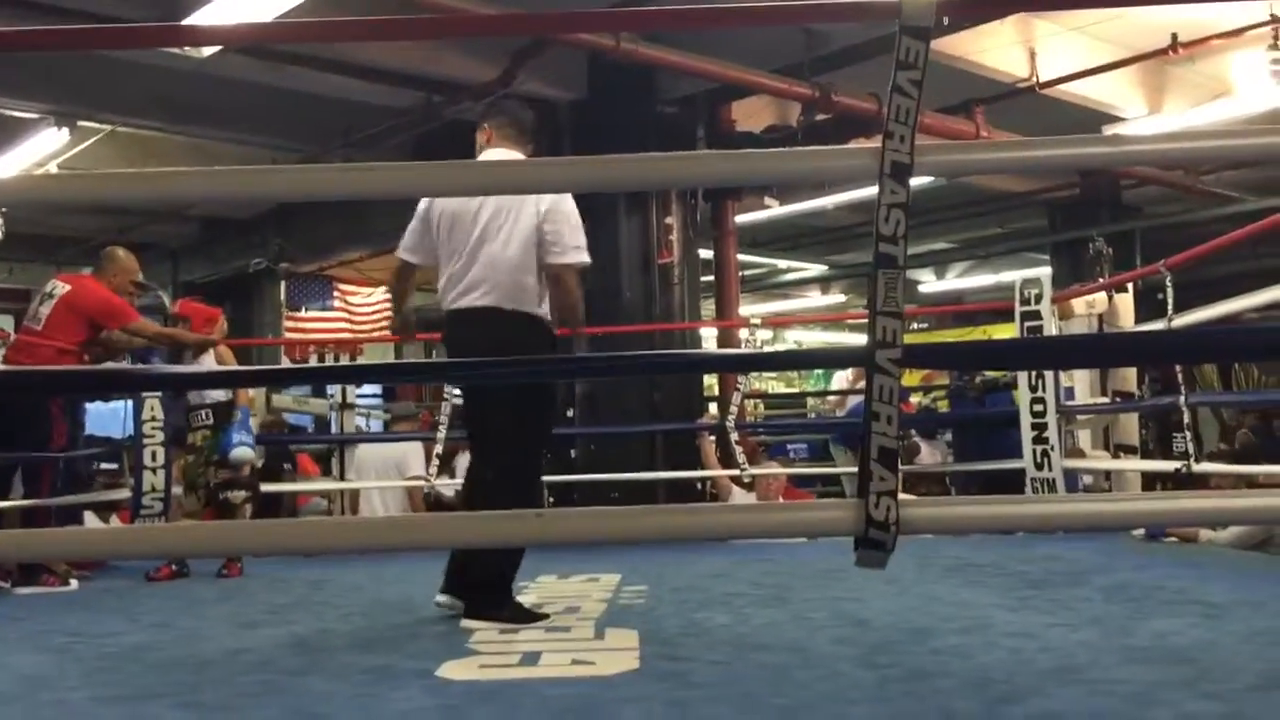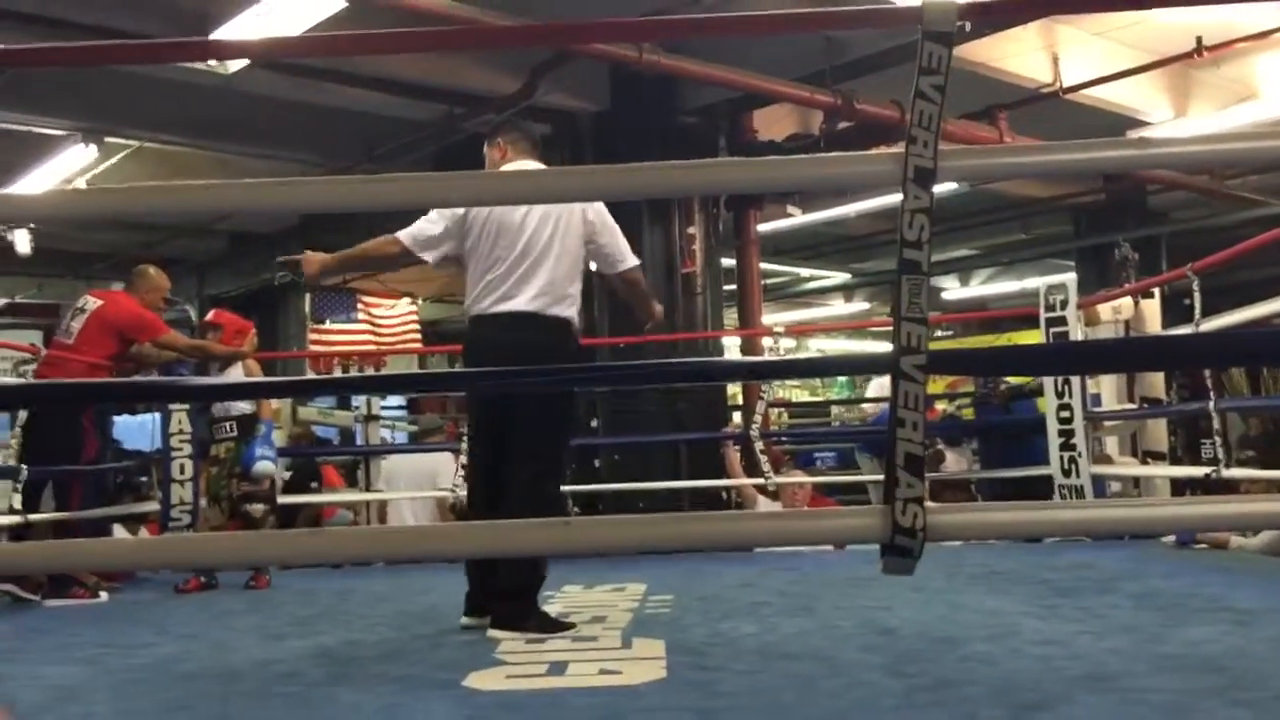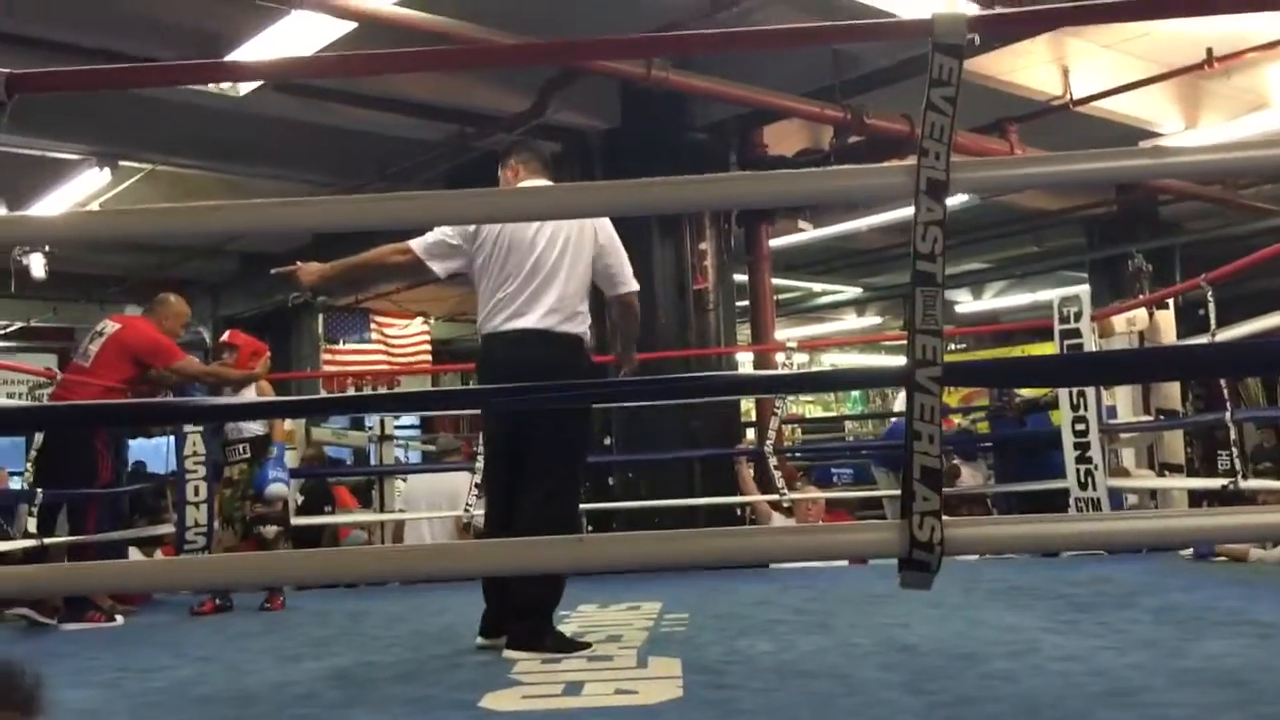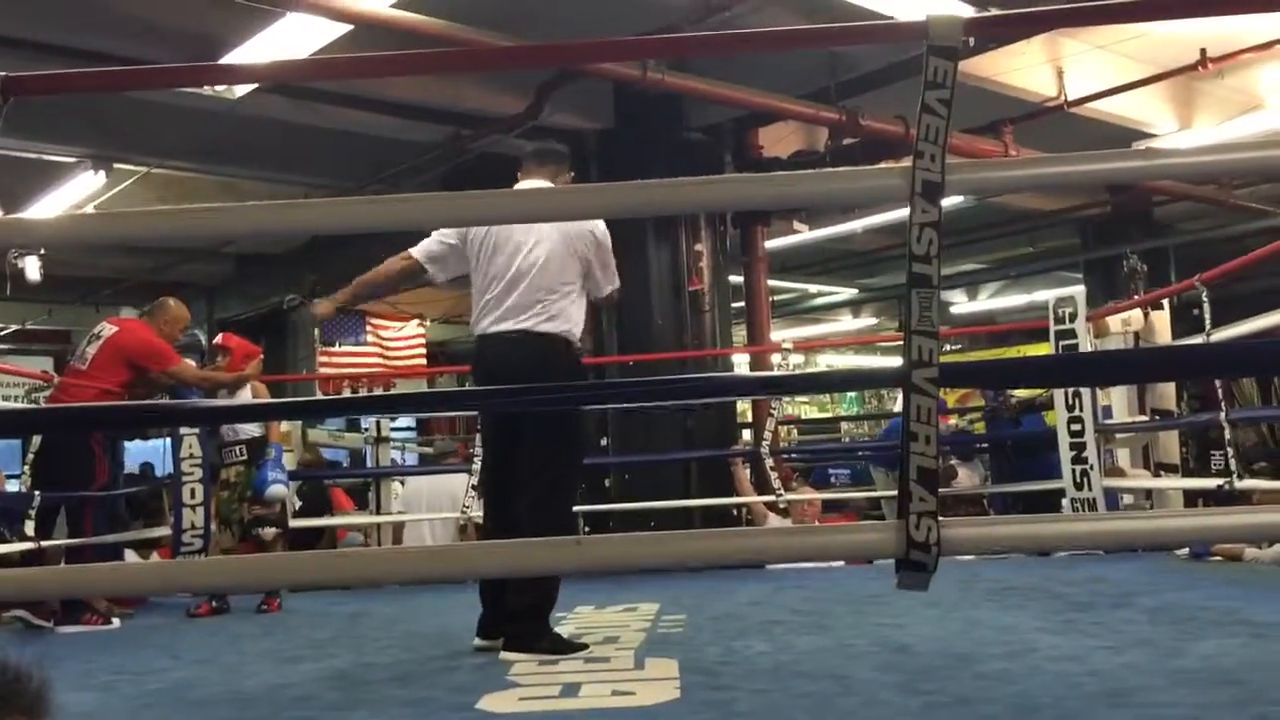
dt=0.3s
person 1, frame 1
left shoulder: (445, 188)
right shoulder: (545, 189)
left elbow: (406, 264)
right elbow: (565, 272)
left wrist: (400, 311)
left hip: (462, 332)
right hip: (520, 335)
left knee: (487, 460)
right knee: (517, 466)
left ankle: (464, 579)
right ankle: (490, 597)
person 1, frame 2
right shoulder: (578, 198)
left elbow: (399, 247)
right elbow: (626, 272)
left wrist: (328, 264)
right wrist: (650, 309)
left hip: (488, 340)
right hip: (547, 341)
left knee: (488, 470)
right knee: (537, 473)
left ankle: (482, 598)
right ankle: (515, 608)
person 1, frame 3
left shoulder: (483, 215)
right shoulder: (589, 216)
left elbow: (401, 257)
right elbow: (625, 298)
left wrist: (325, 273)
right wrist: (626, 350)
left hip: (502, 357)
right hip: (561, 358)
left knee: (504, 489)
right knee: (553, 491)
left ankle: (499, 618)
right ankle: (530, 627)
person 1, frame 4
right shoulder: (584, 219)
left elbow: (406, 265)
right elbow: (604, 292)
left wrist: (340, 298)
left hip: (494, 357)
right hip: (550, 359)
left knee: (502, 489)
right knee: (547, 491)
left ankle: (497, 619)
right ankle: (527, 628)
person 2, frame 1
left shoulder: (63, 282)
right shoulder: (100, 298)
right elbow: (158, 335)
left wrist: (135, 341)
right wrist: (206, 340)
right hip: (45, 387)
right knee: (42, 475)
right ankle: (31, 570)
person 2, frame 2
left shoulder: (95, 299)
right shoulder: (132, 313)
right elbow: (190, 347)
left wrist: (171, 356)
right wrist: (238, 352)
right hip: (73, 400)
left knee: (34, 482)
right knee: (75, 489)
right ankle: (61, 583)
person 2, frame 3
left shoulder: (115, 324)
right shoulder: (149, 337)
right elbow: (204, 374)
left wrist: (178, 378)
right wrist: (253, 374)
right hip: (88, 424)
left knee: (51, 505)
right knee: (91, 512)
right ankle: (78, 606)
person 2, frame 4
left shoulder: (113, 327)
right shoulder: (145, 341)
right elbow: (199, 380)
left wrist: (170, 379)
right wrist: (246, 375)
right hip: (84, 428)
left knee: (46, 508)
right knee: (88, 515)
right ankle: (74, 610)
person 3, frame 1
left shoulder: (219, 352)
right shoulder: (186, 356)
left elbow: (241, 389)
left wrist: (241, 426)
left hip: (224, 429)
right hip: (198, 433)
left knee: (232, 496)
right knee: (189, 495)
left ankle: (234, 558)
right ankle: (177, 560)
person 3, frame 2
left shoulder: (248, 364)
right shoulder: (212, 368)
left elbow: (265, 403)
left wrist: (263, 439)
left hip: (247, 440)
right hip: (220, 444)
left knee: (255, 508)
right knee: (213, 508)
left ankle: (261, 570)
right ankle: (206, 572)
person 3, frame 3
left shoulder: (260, 386)
right shoulder: (225, 390)
left elbow: (277, 424)
left wrist: (275, 461)
left hip: (260, 462)
right hip: (233, 466)
left knee: (269, 530)
right knee: (226, 530)
left ankle: (276, 592)
right ankle: (221, 594)
person 3, frame 4
left shoulder: (255, 387)
right shoulder: (220, 392)
left elbow: (273, 425)
left wrist: (273, 463)
left hip: (257, 464)
right hip: (229, 468)
left knee: (267, 532)
right knee: (224, 532)
left ankle: (272, 594)
right ankle: (218, 596)
